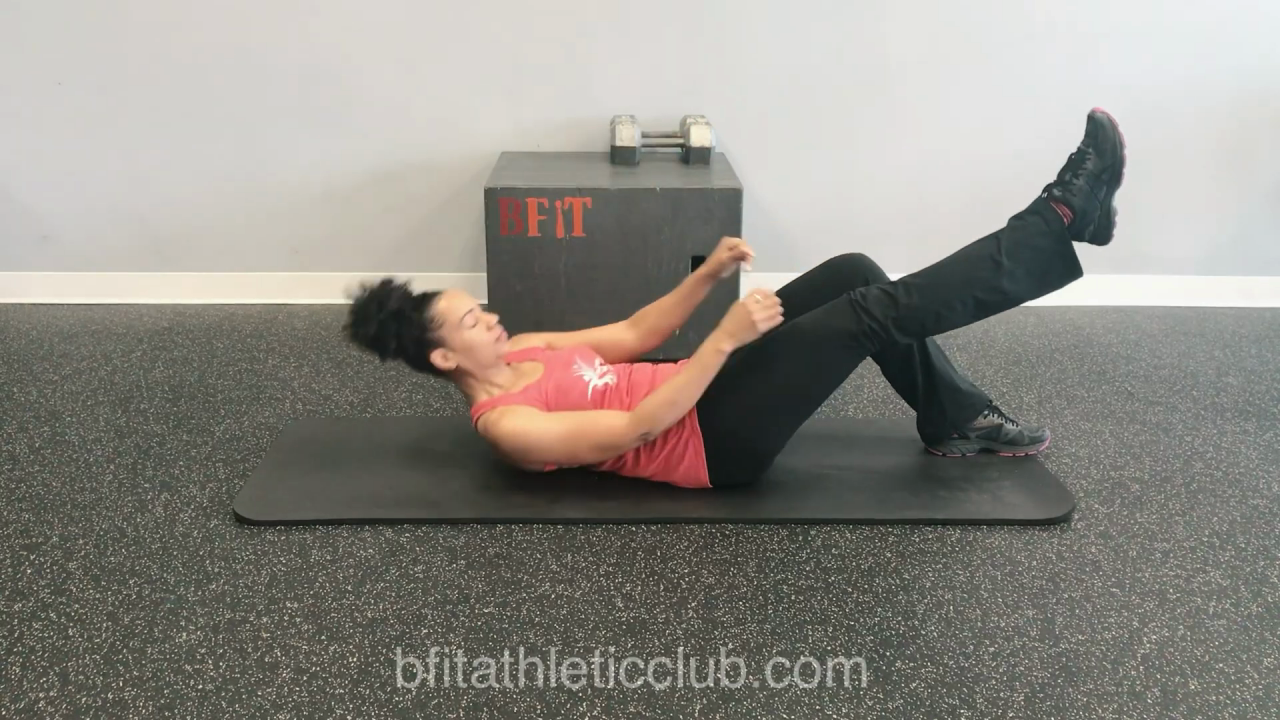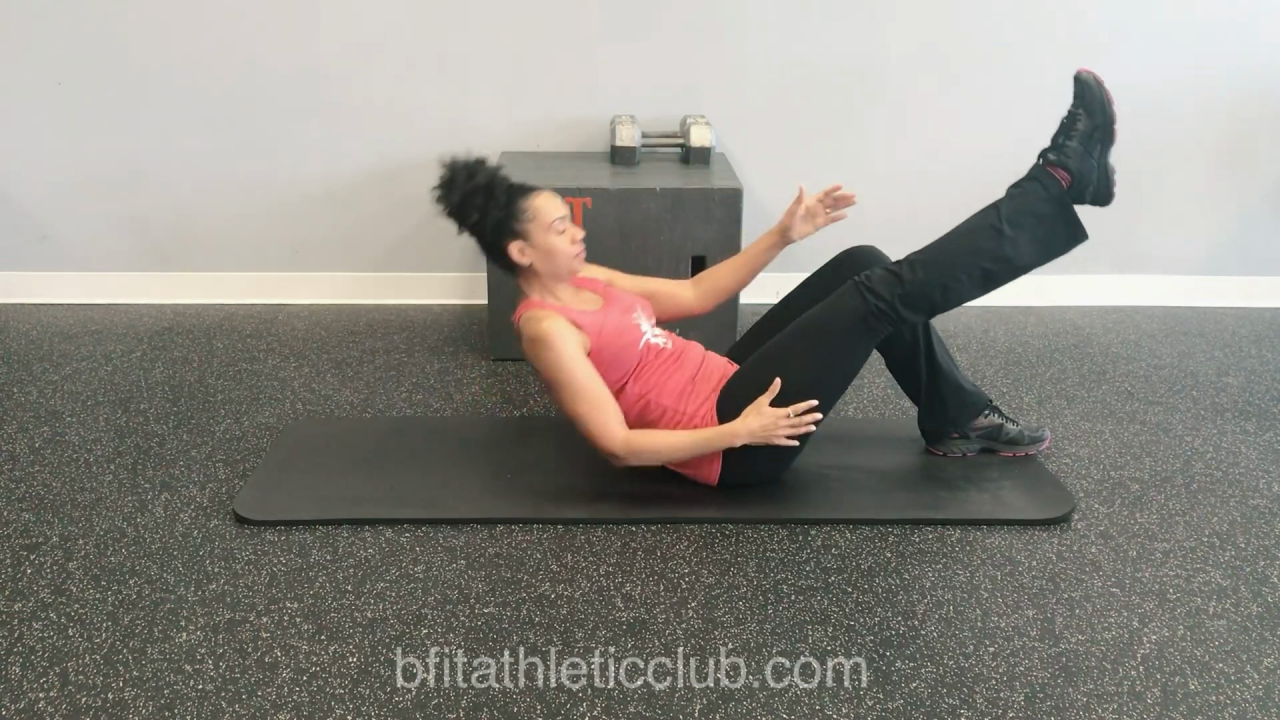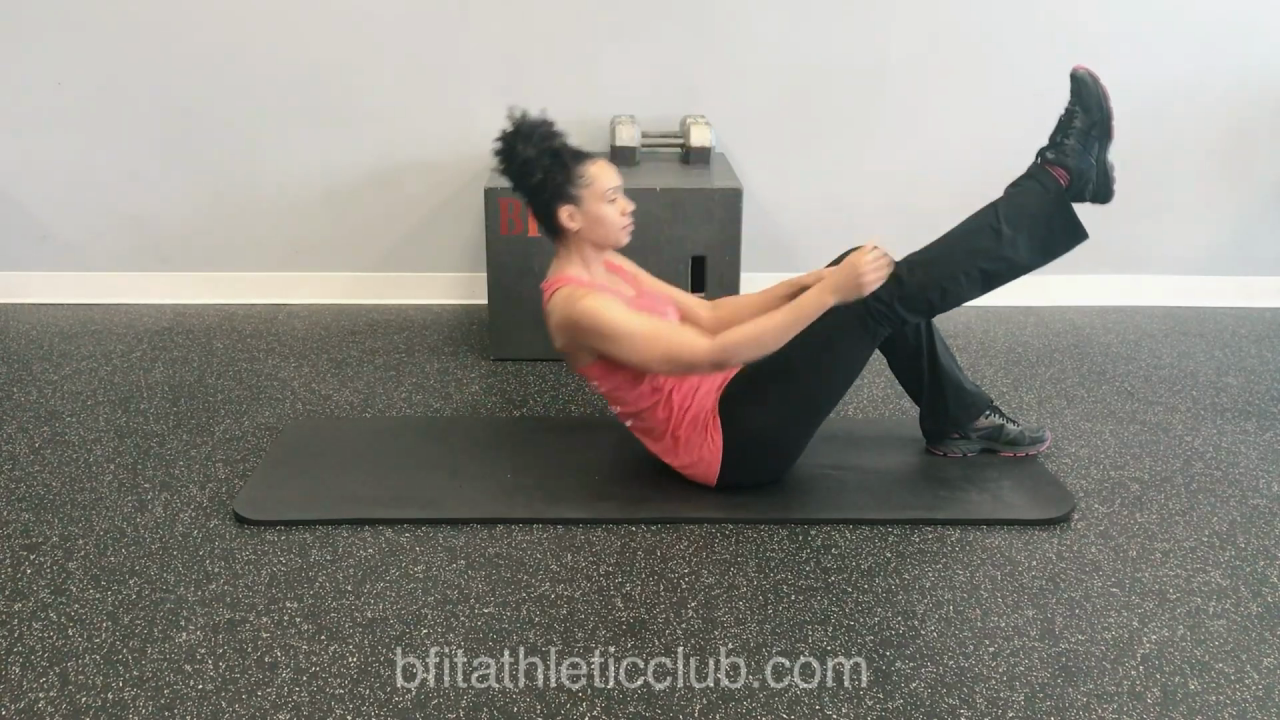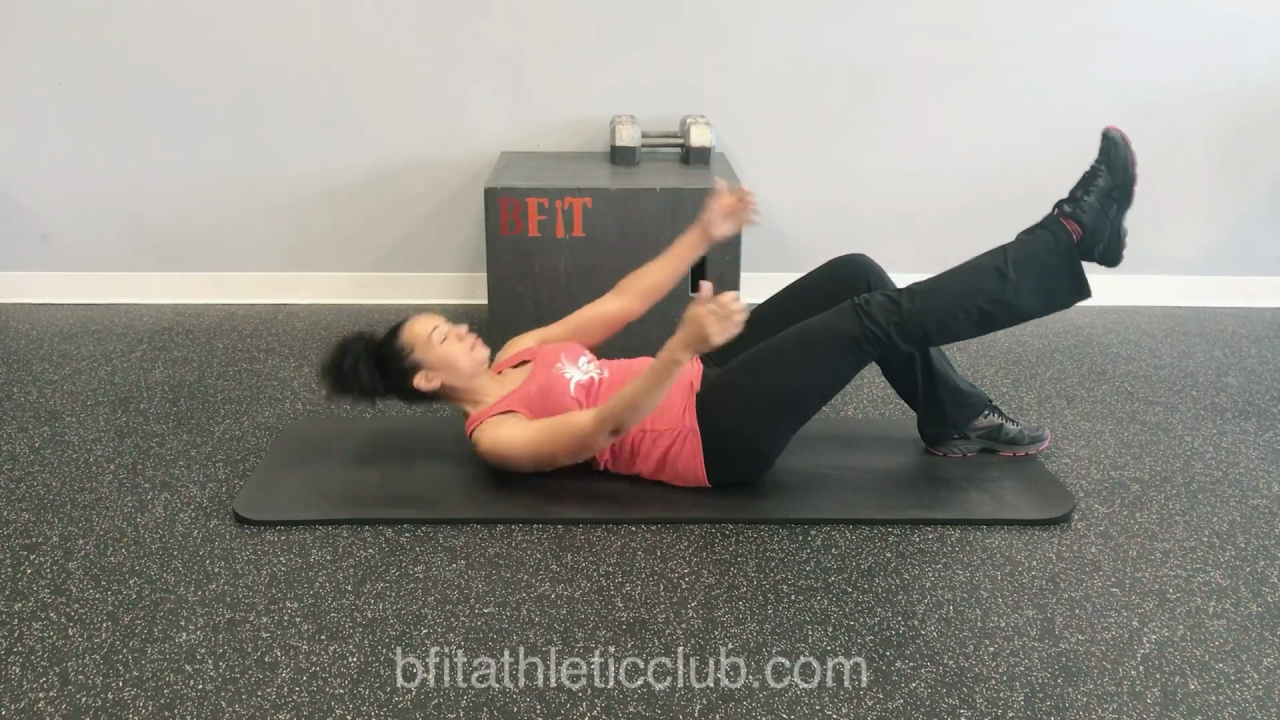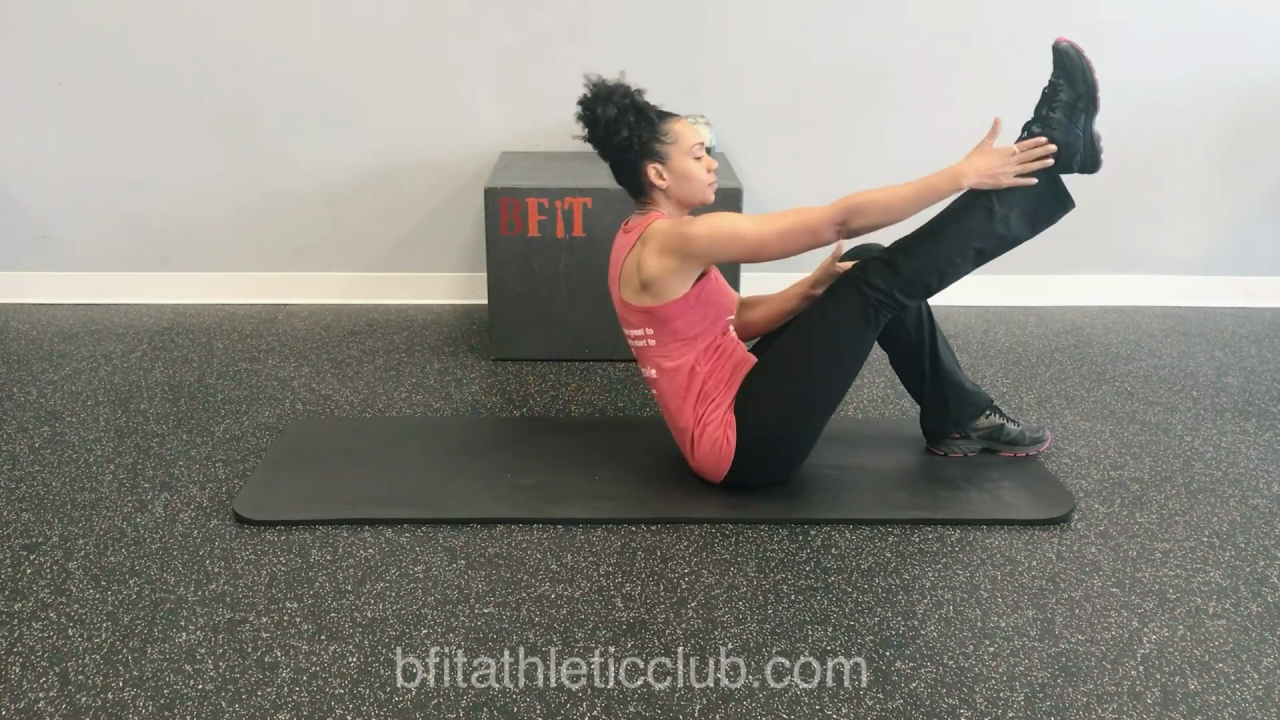
dt=1s
person 1, frame 1
left shoulder: (518, 354)
right shoulder: (506, 425)
left elbow: (636, 335)
right elbow: (640, 429)
left wrist: (707, 272)
right wrist: (732, 337)
left hip: (702, 394)
right hip: (714, 439)
left knee: (852, 272)
right knee: (875, 313)
left ankle: (957, 423)
right ankle: (1060, 218)
person 1, frame 2
left shoulder: (577, 281)
right shoulder: (546, 325)
left elbow: (688, 294)
right elbow: (617, 443)
left wrist: (780, 232)
right wrist: (740, 433)
left hip: (725, 389)
right hip: (728, 446)
left knee: (861, 266)
right knee: (888, 293)
left ankle: (958, 425)
right ankle: (1059, 179)
person 1, frame 3
left shoulder: (603, 265)
right shoulder: (578, 307)
left elbow: (709, 315)
right elbow: (716, 350)
left wrist: (810, 282)
right wrist: (828, 296)
left hip: (731, 397)
right hip: (732, 440)
left knee: (872, 278)
right knee: (888, 298)
left ankle: (959, 424)
right ankle: (1059, 180)
person 1, frame 4
left shoulder: (516, 355)
right shoulder: (492, 433)
left elbow: (620, 303)
right elbow: (604, 428)
left wrist: (700, 234)
right wrist: (682, 346)
left hip: (704, 391)
right hip: (715, 440)
left knee: (853, 274)
right knee: (878, 319)
left ankle: (956, 422)
right ankle: (1069, 236)
person 1, frame 5
left shoulder: (649, 235)
right shoulder: (681, 238)
right elbow: (839, 220)
left wrist: (814, 287)
right wrist: (963, 174)
left hip: (739, 407)
right hip: (748, 441)
left knee: (869, 267)
right knee: (881, 282)
left ankle: (959, 422)
right ankle: (1052, 146)
